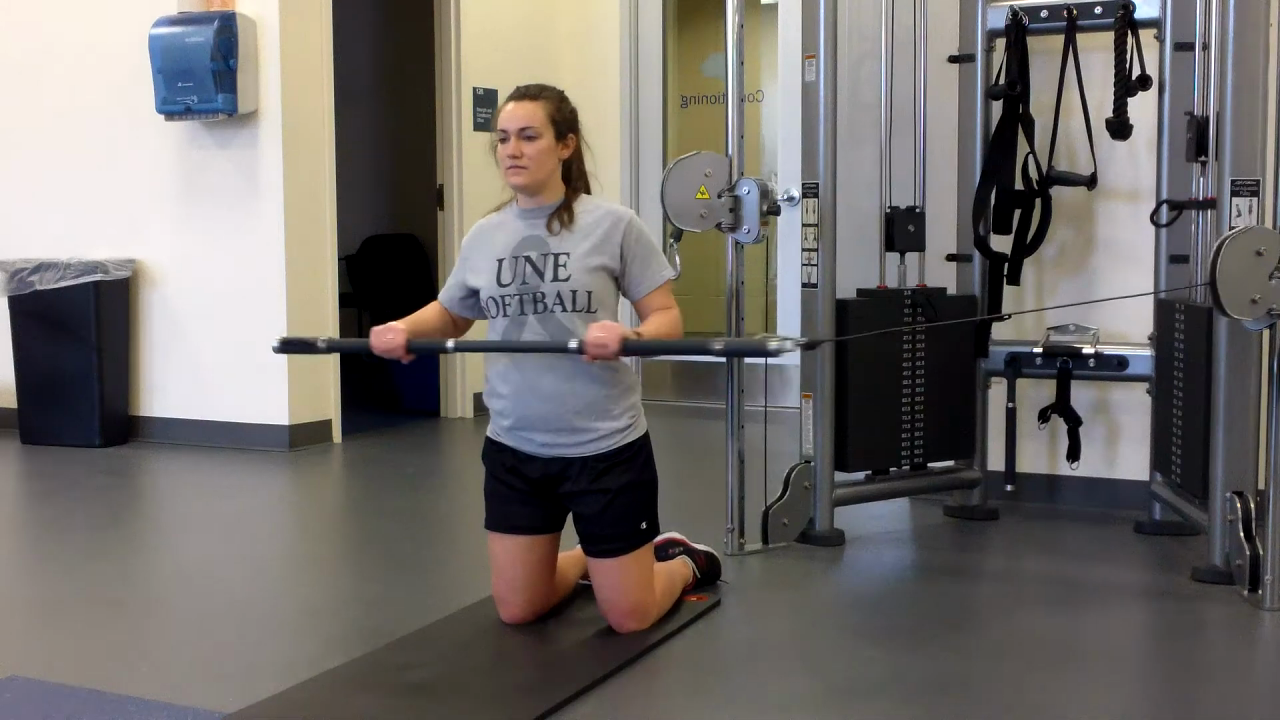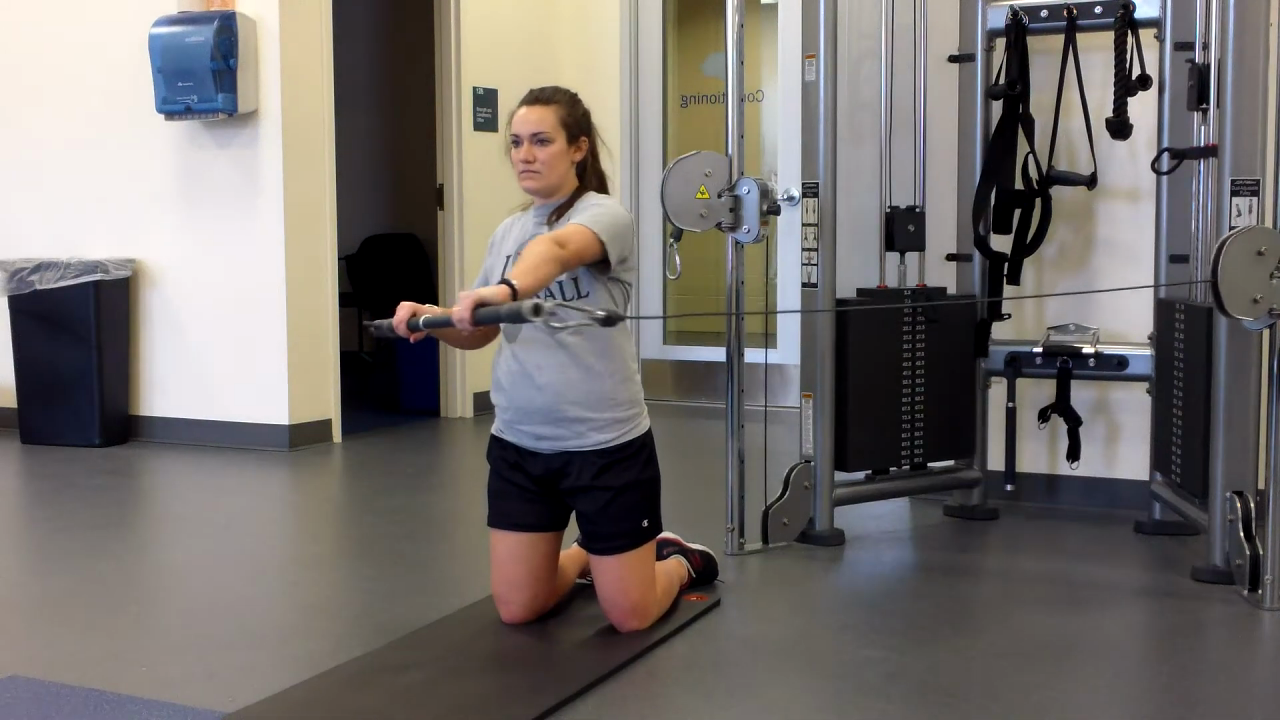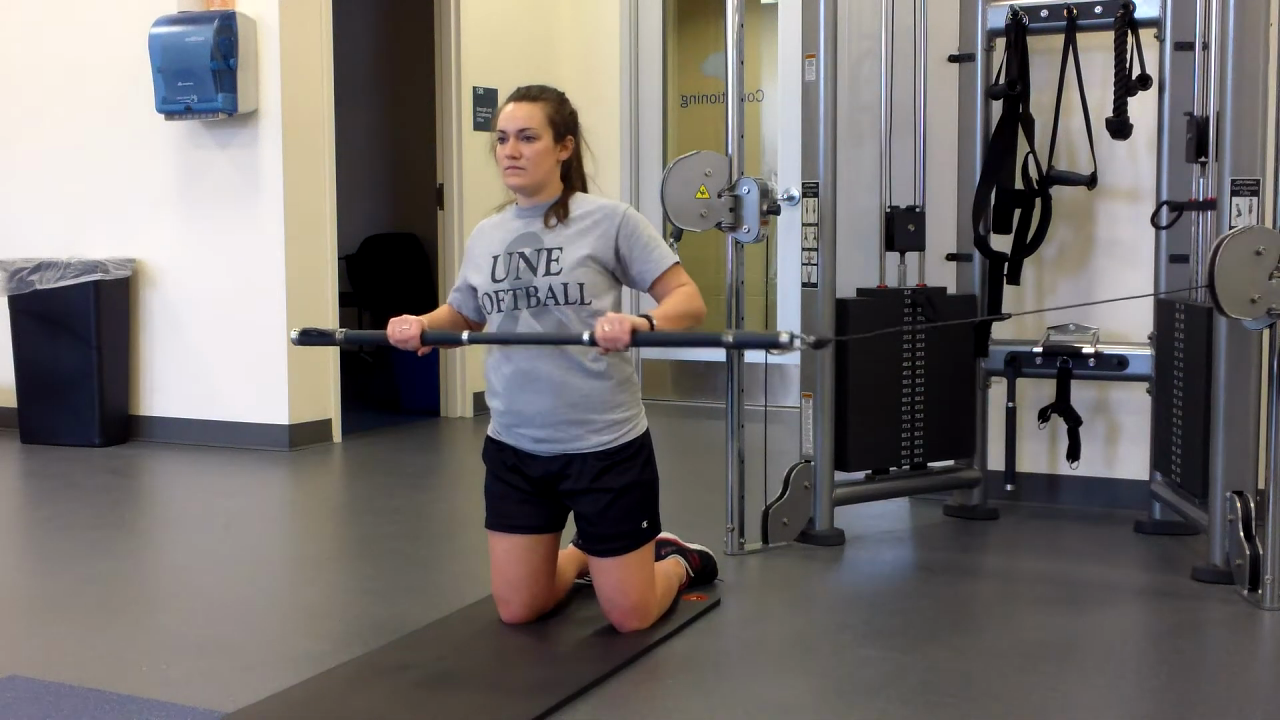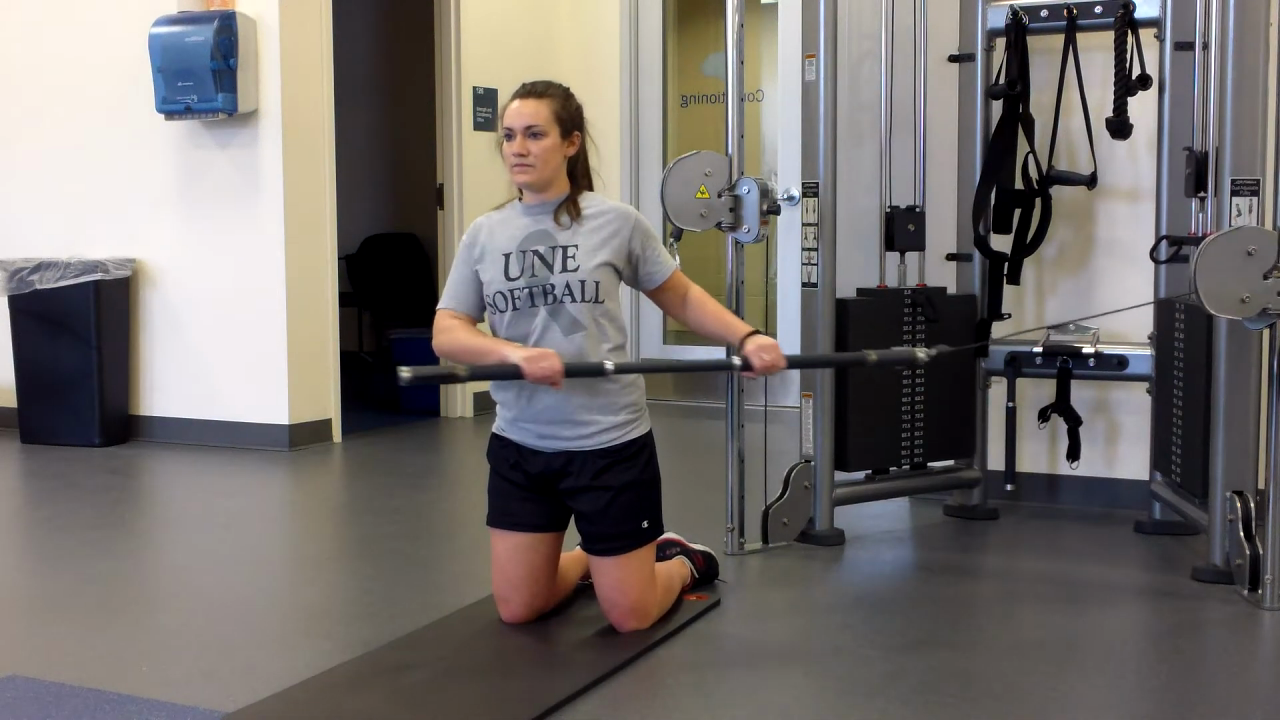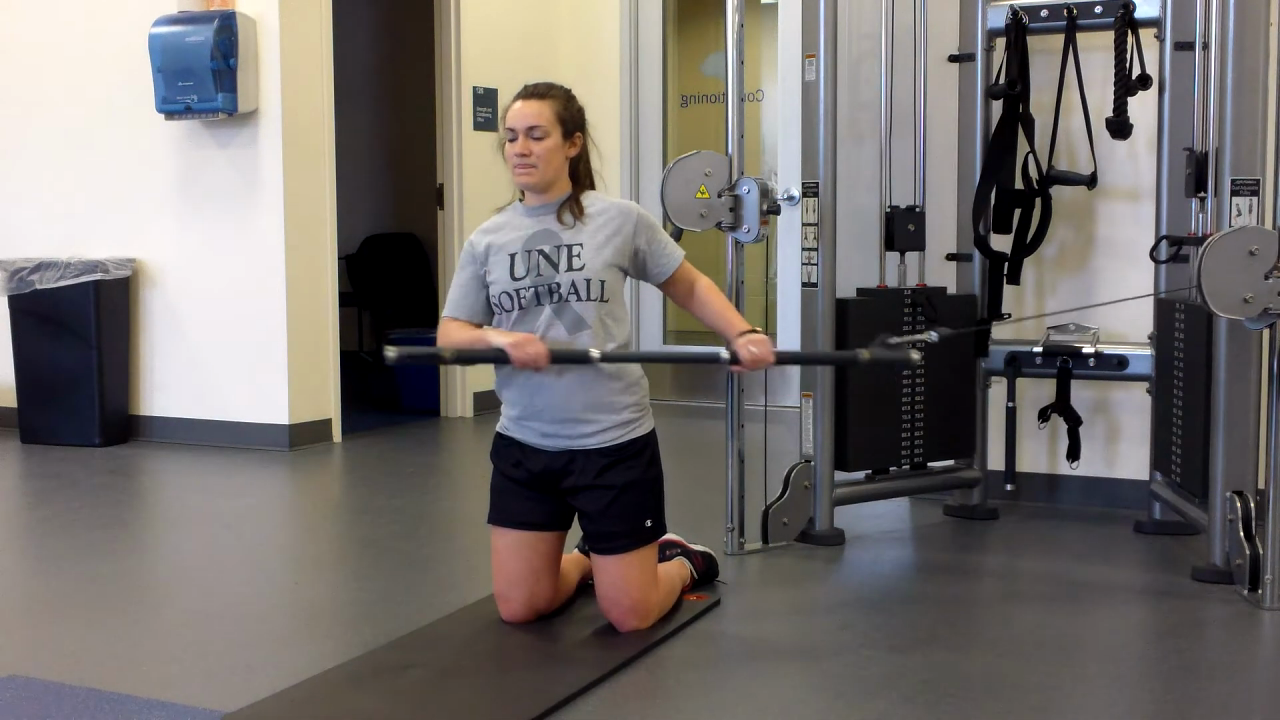
dt=1s
person 1, frame 1
left shoulder: (614, 225)
right shoulder: (483, 236)
left elbow: (667, 320)
right elbow: (451, 315)
left wrist: (628, 335)
right wrist: (404, 328)
left hip: (605, 446)
right hip: (514, 448)
left knee: (629, 617)
right knee: (517, 610)
left ankle: (681, 561)
right ankle: (587, 560)
person 1, frame 2
left shoulder: (604, 215)
right shoulder: (506, 232)
left elbow: (557, 248)
right elbow: (479, 330)
left wrist: (505, 290)
right wrist: (428, 317)
left hip: (605, 442)
right hip: (518, 444)
left knee: (630, 615)
right knee: (516, 609)
left ankle: (678, 560)
right ankle: (585, 556)
person 1, frame 3
left shoulder: (610, 221)
right shoulder: (485, 235)
left elbow: (688, 299)
right elbow: (461, 317)
left wrist: (640, 324)
right wrist: (419, 324)
left hip: (605, 444)
right hip: (515, 447)
left knee: (631, 616)
right knee: (517, 611)
left ankle: (678, 560)
right ankle: (584, 555)
person 1, frame 4
left shoulder: (616, 223)
right shoulder: (483, 233)
left elbow: (681, 297)
right elbow: (447, 334)
left wrist: (748, 336)
right wrist: (516, 352)
left hip: (610, 442)
right hip: (521, 446)
left knee: (630, 616)
right knee: (518, 609)
left ankle: (682, 560)
right ankle: (591, 560)
person 1, frame 5
left shoulder: (620, 220)
right shoulder: (486, 239)
left elbow: (690, 287)
right elbow: (451, 335)
left wrist: (745, 333)
right wrist: (498, 339)
left hip: (613, 442)
right hip: (523, 444)
left knee: (631, 615)
right knee: (519, 610)
left ankle: (684, 563)
right ankle: (587, 558)
